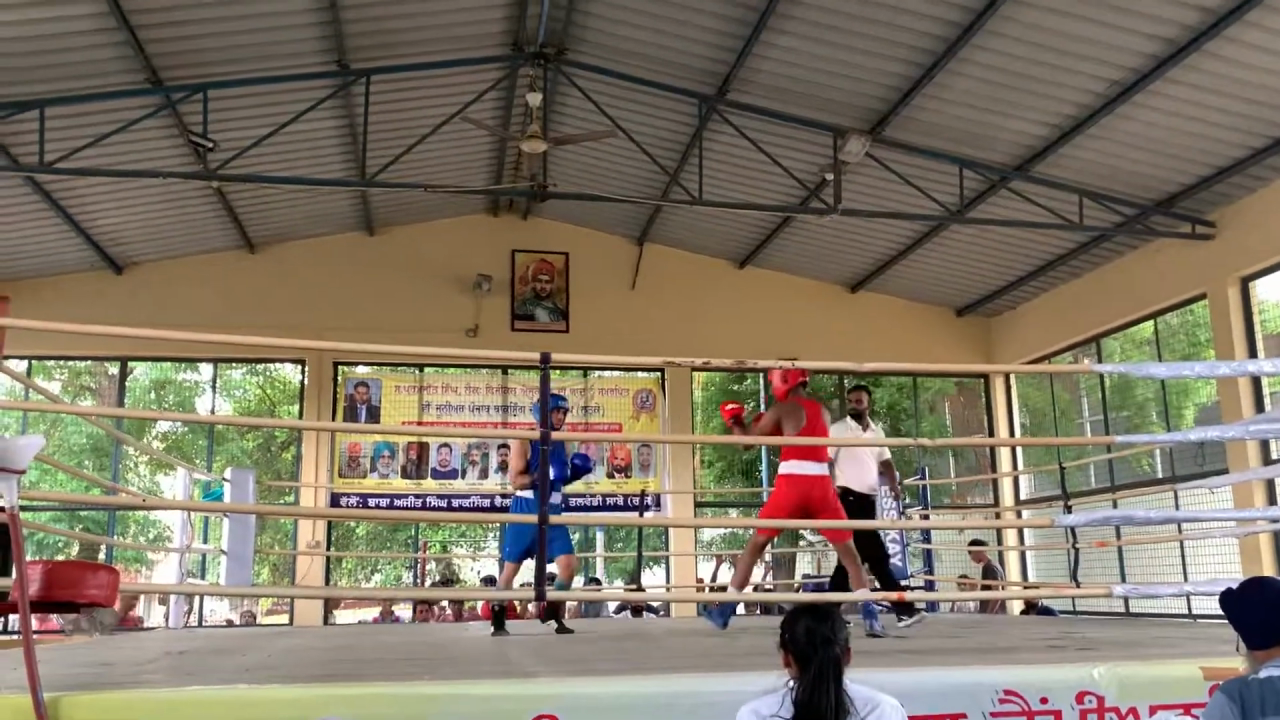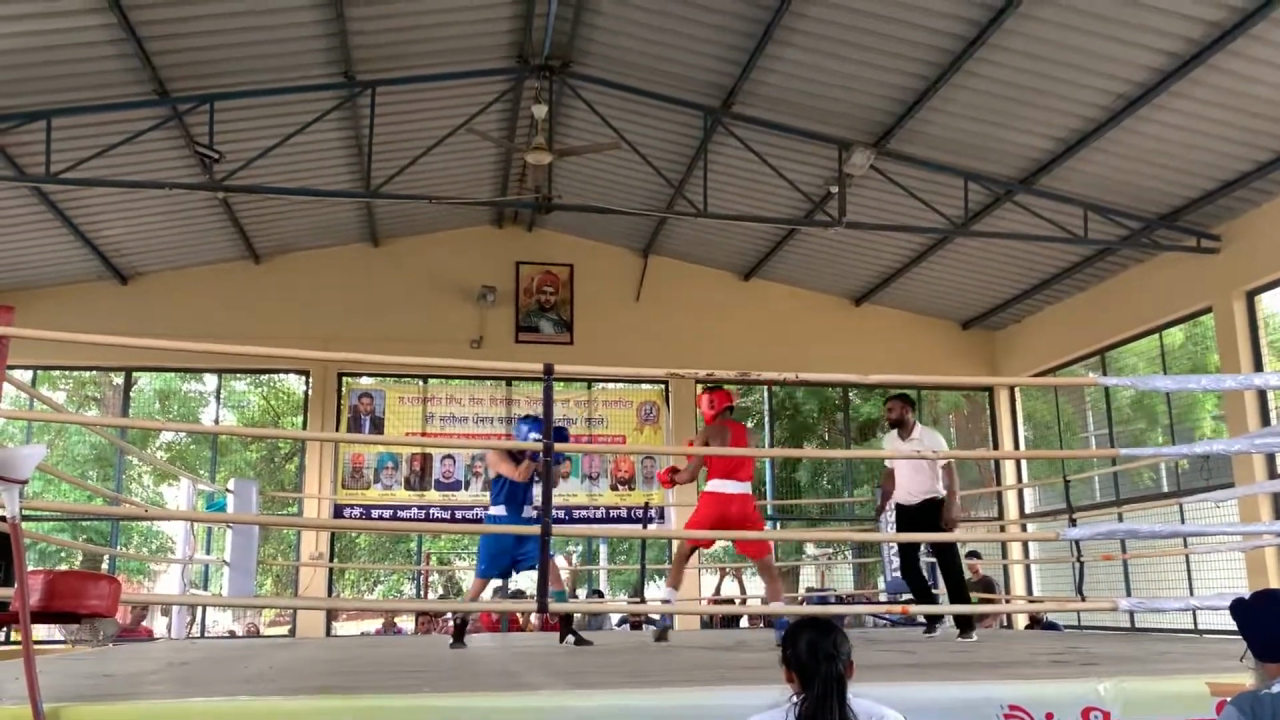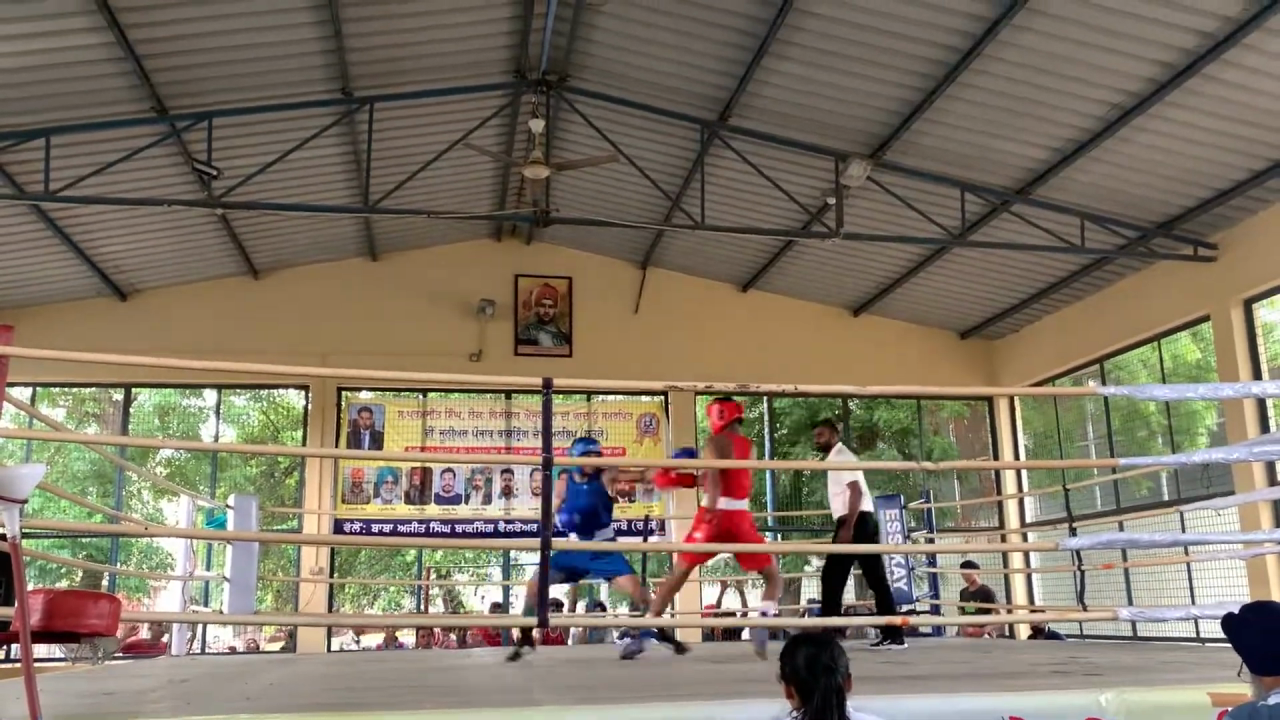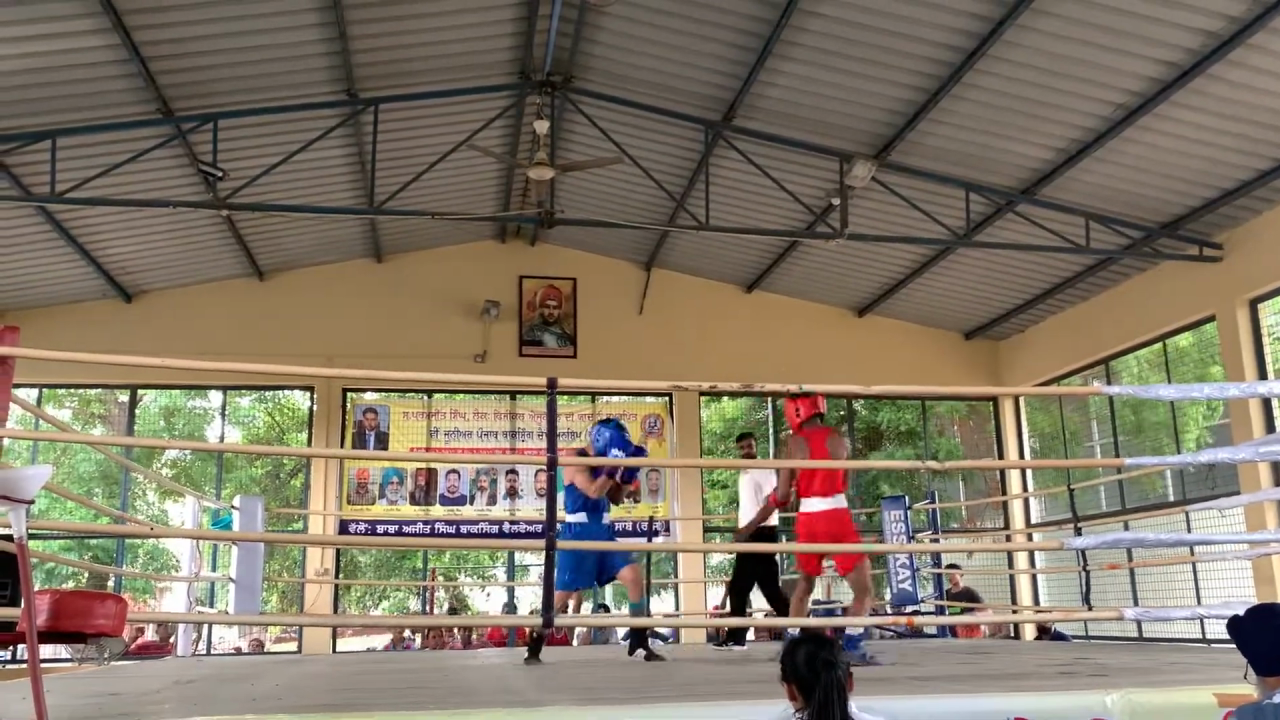
dt=0.7s
person 1, frame 1
left shoulder: (782, 408)
right shoulder: (822, 410)
left elbow: (749, 439)
left wrist: (733, 422)
left hip: (791, 485)
right hip: (821, 485)
left knee: (754, 547)
right knee: (848, 553)
left ankle: (724, 610)
right ankle: (870, 617)
person 1, frame 2
left shoulder: (708, 432)
right shoulder: (745, 433)
left elbow: (688, 475)
left wrist: (671, 476)
left hip: (713, 501)
right hip: (742, 503)
left knee: (681, 555)
right knee: (768, 570)
right ankle: (782, 629)
person 1, frame 3
left shoulder: (715, 444)
right shoulder: (750, 448)
left elbow: (713, 482)
left wrist: (709, 520)
left hip: (714, 517)
right hip: (740, 520)
left knee: (676, 578)
right knee: (773, 577)
right ankle: (763, 626)
person 1, frame 4
left shoulder: (792, 444)
right shoulder: (841, 440)
left elbow: (782, 493)
left wrist: (757, 519)
left hip: (808, 520)
right hip: (836, 518)
left knee: (804, 584)
right knee: (863, 586)
right ankle: (851, 644)
person 2, frame 1
left shoulder: (560, 442)
right shoulder: (524, 441)
right elbow: (515, 480)
left wrist: (576, 472)
right wrist: (540, 476)
left hip: (552, 511)
right hip: (526, 509)
left knee: (568, 566)
right knee: (511, 568)
left ankle: (553, 613)
right ankle: (497, 621)
person 2, frame 2
left shoulder: (529, 454)
right shoulder: (498, 454)
right elbow: (520, 476)
left wrist: (557, 454)
right wrist: (533, 450)
left hip: (525, 525)
right hip: (498, 526)
left knee: (552, 571)
right knee: (480, 583)
left ankle: (567, 630)
right ankle: (458, 634)
person 2, frame 3
left shoulder: (605, 475)
right shoulder: (563, 485)
left elbow: (635, 474)
right elbow: (557, 516)
right wrist: (564, 519)
left hip: (604, 548)
right hip: (577, 549)
left knee: (634, 588)
right knee: (536, 584)
left ankle: (664, 635)
right ankle: (525, 639)
person 2, frame 4
left shoulder: (604, 461)
right shoulder: (574, 461)
left elbow: (616, 498)
right elbow: (594, 493)
left wrist: (629, 471)
right wrist: (613, 465)
left hip: (603, 533)
right hip: (576, 535)
left knee: (635, 579)
right knee: (562, 595)
left ankle: (638, 643)
right ankle: (534, 648)
person 3, frame 1
left shoulder: (877, 433)
right shoulder: (838, 430)
left elbow: (886, 464)
left wrist: (894, 484)
left hip: (868, 500)
right hip: (850, 497)
left knee: (855, 556)
right knee: (877, 553)
right ankle: (902, 609)
person 3, frame 2
left shoulder: (931, 437)
right shoulder: (889, 440)
left elbow: (949, 472)
left wrist: (951, 506)
right wrist: (883, 503)
left hip: (932, 507)
right hip: (904, 510)
left knee: (950, 564)
right knee: (908, 567)
left ankle: (966, 625)
right ankle: (933, 615)
person 3, frame 3
left shoulder: (841, 456)
right shoulder: (837, 458)
left elbow: (856, 492)
left wrist: (847, 527)
right wrist: (847, 526)
left hip: (856, 521)
right hip: (862, 521)
left knee: (831, 574)
right knee: (876, 578)
right ankle: (893, 635)
person 3, frame 4
left shoulder: (764, 471)
right shoulder: (744, 474)
left elbow: (769, 504)
left wrist: (750, 527)
right wrist: (743, 532)
left hip: (763, 534)
right hip: (751, 536)
left knee: (770, 587)
right knee: (737, 586)
right ankle: (735, 637)
